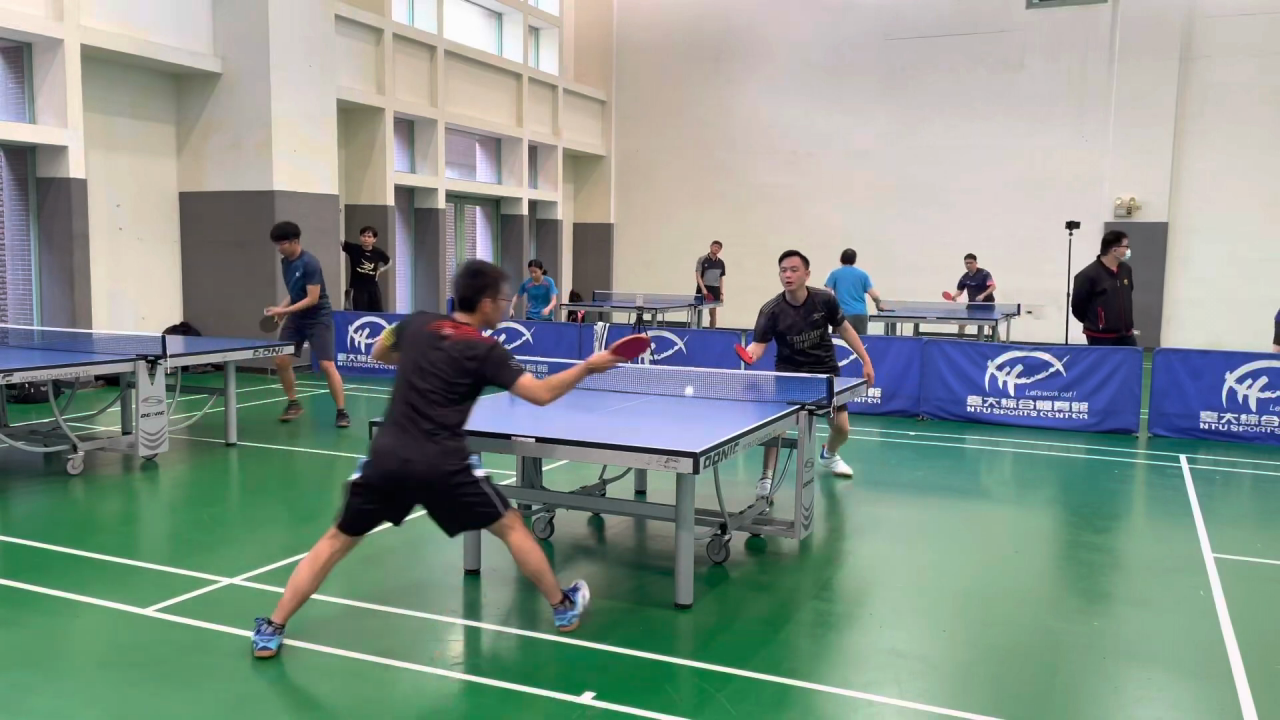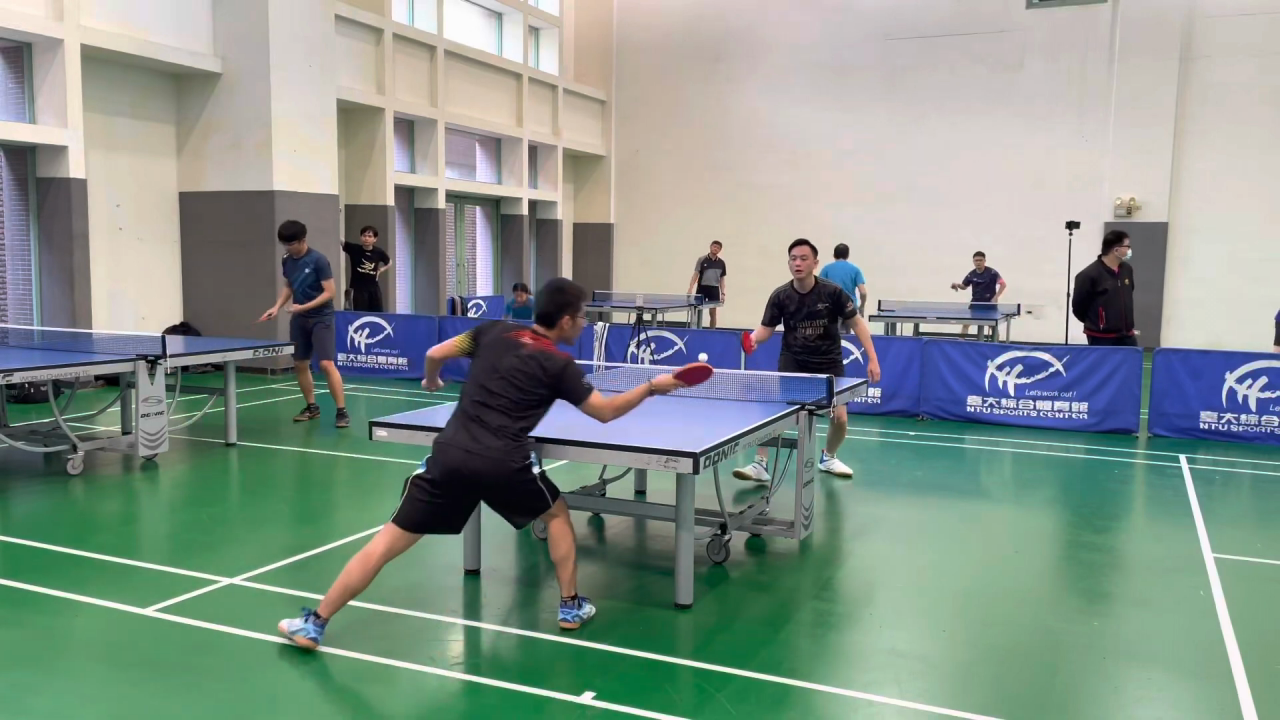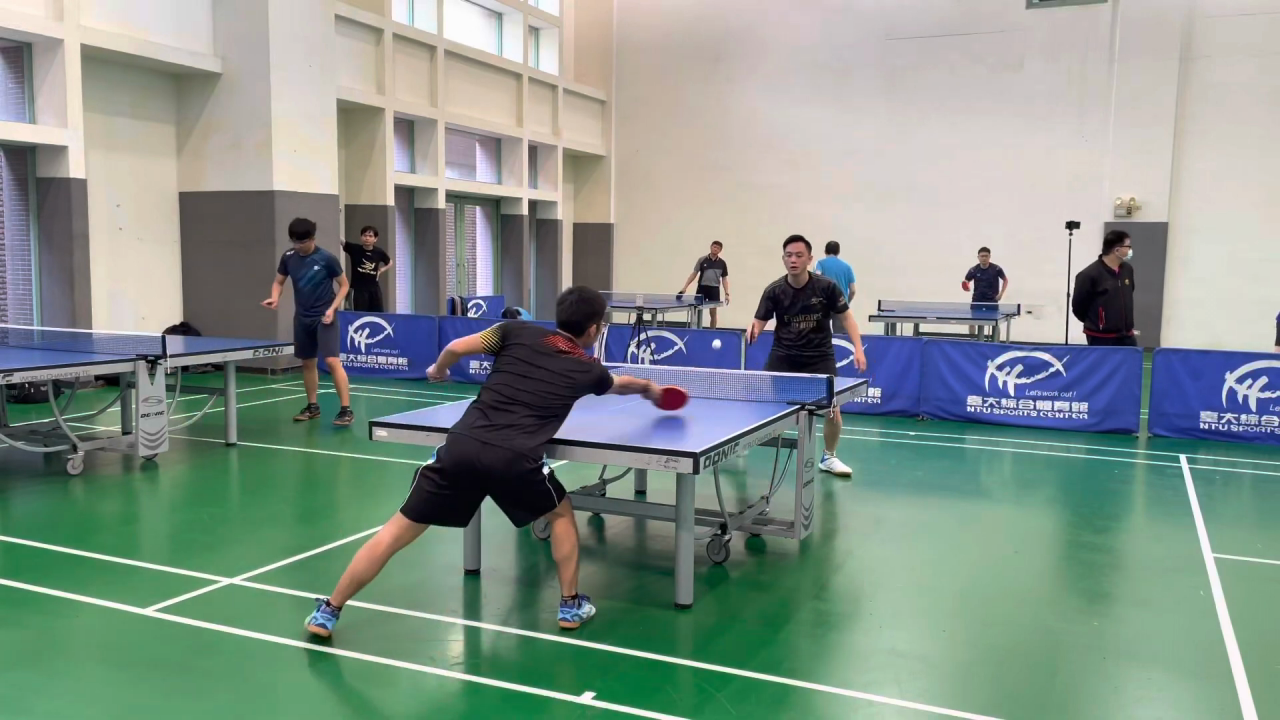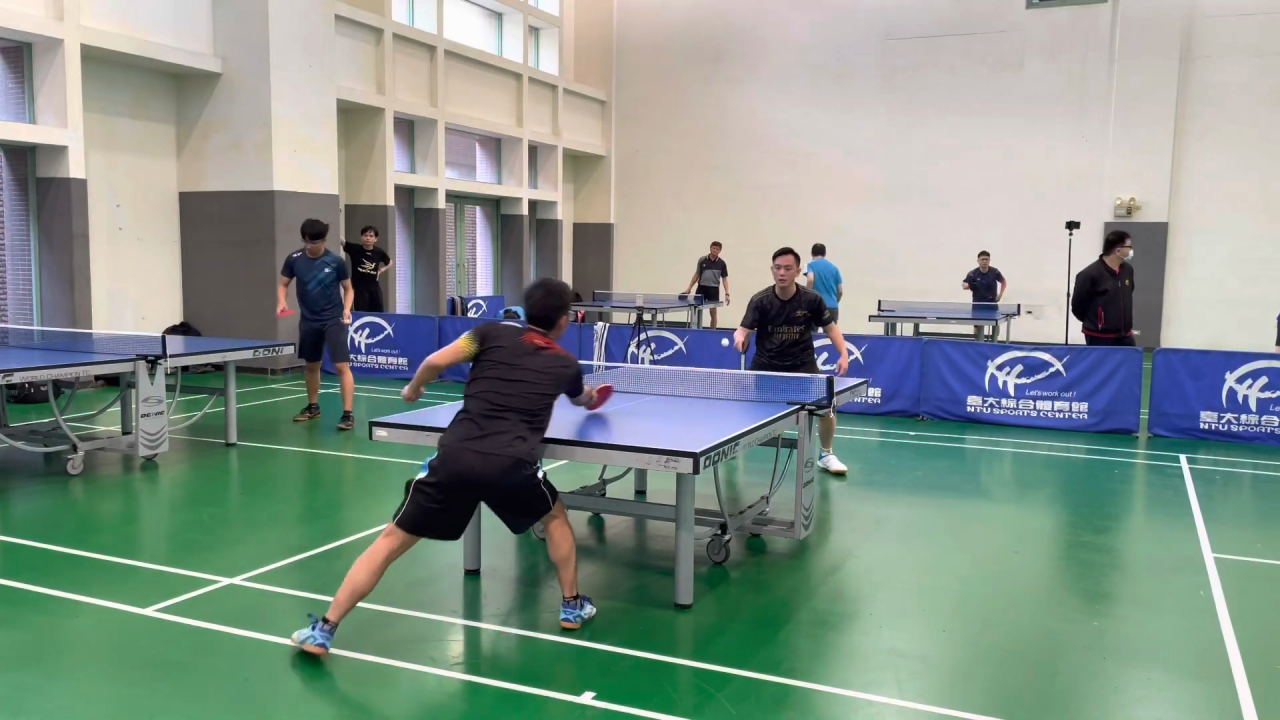
dt=0.2s
person 1, frame 1
left shoulder: (417, 324)
right shoulder: (485, 350)
left elbow: (378, 352)
right elbow: (541, 392)
right wrist: (589, 365)
left hip: (386, 458)
right hip: (441, 466)
left knee: (335, 542)
right knee: (511, 524)
left ankle: (270, 631)
right ankle: (563, 606)
person 1, frame 2
left shoulder: (493, 330)
right shoulder: (559, 365)
left elbow: (435, 354)
right elbow: (604, 412)
left wrist: (430, 378)
right wrist: (653, 386)
left hip: (450, 455)
right hip: (503, 465)
left knee: (390, 540)
right knee: (557, 515)
left ankle: (314, 622)
right ankle: (570, 605)
person 1, frame 3
left shoulder: (520, 331)
right shoulder: (589, 367)
left elbow: (457, 348)
right elbow: (621, 385)
left wrist: (438, 368)
right wrist: (647, 387)
left hip: (464, 447)
right hip: (516, 460)
left knee: (400, 529)
right knee: (562, 517)
left ankle: (328, 611)
right ankle: (571, 605)
person 1, frame 4
left shoulder: (492, 334)
right shoulder: (565, 365)
left elbow: (436, 362)
right elbow: (585, 399)
left wrist: (415, 388)
right wrist: (586, 397)
left hip: (456, 459)
right hip: (513, 466)
left knee: (391, 543)
right knee: (555, 519)
left ankle: (324, 630)
right ankle: (572, 605)
person 2, frame 1
left shoulder: (825, 300)
right shoulder: (771, 309)
left elbow: (844, 329)
right elbow: (758, 346)
left wrist: (865, 360)
right wrist: (749, 355)
left hip: (824, 371)
right hip: (789, 371)
left knee: (841, 427)
left ankle: (828, 455)
right ankle: (767, 478)
person 2, frame 2
left shoulder: (833, 292)
right shoulder: (780, 296)
left elbow: (856, 322)
right elbow: (765, 329)
left wrist: (872, 358)
right wrist: (753, 339)
left hip: (828, 362)
right hip: (793, 359)
left knee: (839, 417)
left ankle: (828, 458)
right ankle: (760, 465)
person 2, frame 3
left shoulder: (826, 286)
right shoulder: (774, 291)
left elbow: (845, 316)
right elbow: (759, 321)
left wrist: (859, 349)
right wrist: (753, 330)
left hip: (819, 356)
right hip: (784, 355)
left knee: (832, 410)
left ankle: (828, 458)
person 2, frame 4
left shoulder: (812, 299)
right shoulder: (760, 300)
left elbow: (830, 328)
right elbow: (743, 330)
left wrist: (844, 355)
right wrist: (740, 339)
left hip: (801, 363)
right hip: (765, 362)
left knee: (825, 410)
left ankle: (826, 454)
person 3, frame 1
left shoulder: (310, 264)
right shoulder: (285, 261)
left elbow: (312, 299)
left wrist: (286, 309)
right wrist: (283, 307)
left hip: (318, 319)
right hip: (295, 320)
left knee: (326, 365)
right knee: (281, 362)
left ankle: (341, 412)
right ankle: (293, 403)
person 3, frame 2
left shoulder: (318, 260)
right shoulder: (287, 260)
left elbow: (329, 293)
left wrist: (303, 308)
right wrist: (277, 307)
left hip: (320, 318)
right hip: (299, 320)
left knee: (326, 365)
right knee: (300, 365)
left ankle: (342, 412)
right ankle: (312, 407)
person 3, frame 3
left shoulder: (327, 259)
right shoulder: (288, 257)
left elbow: (344, 285)
right elbow: (278, 282)
left wrist: (333, 309)
right wrist: (274, 297)
left hip: (325, 317)
right hip: (302, 318)
left knee: (332, 361)
right knee: (308, 363)
left ankle: (346, 410)
right ankle: (313, 406)
person 3, frame 4
left shoulder: (336, 261)
right shoulder: (294, 259)
left elbow: (348, 288)
right elbow: (283, 285)
left wrist: (347, 308)
right wrist: (282, 303)
left hip: (333, 321)
right hip: (308, 321)
left knee: (341, 366)
right knee: (311, 365)
left ankle: (348, 414)
right ankle: (313, 407)
